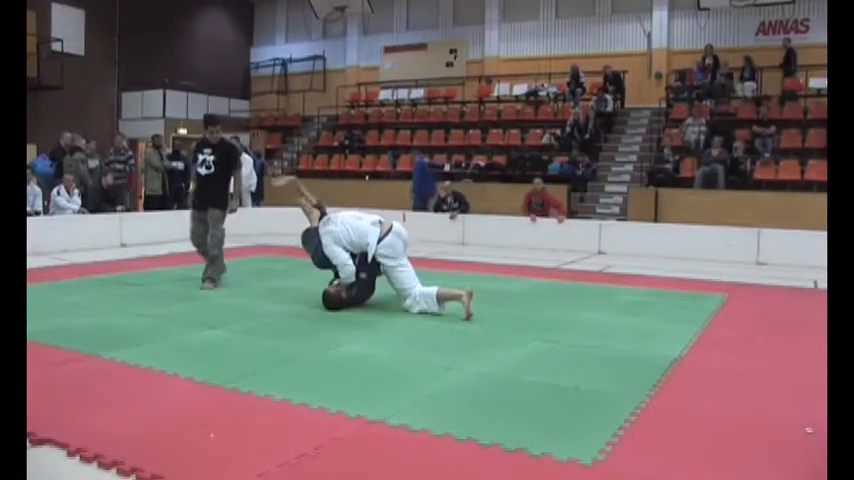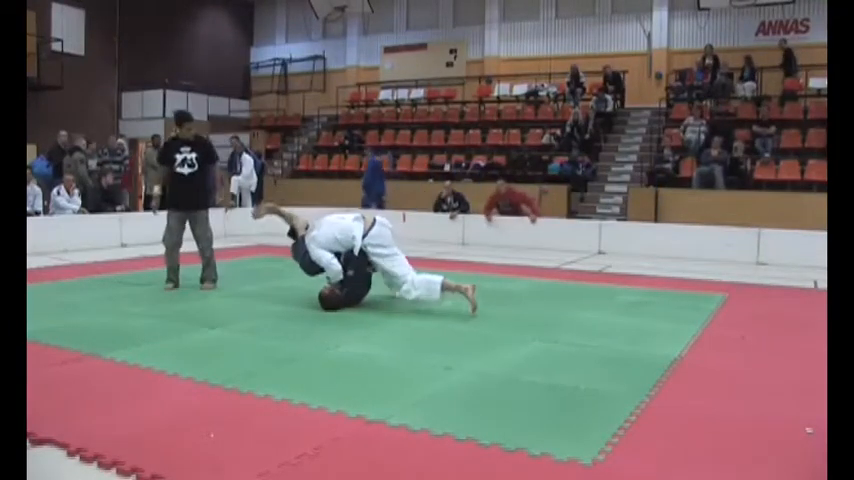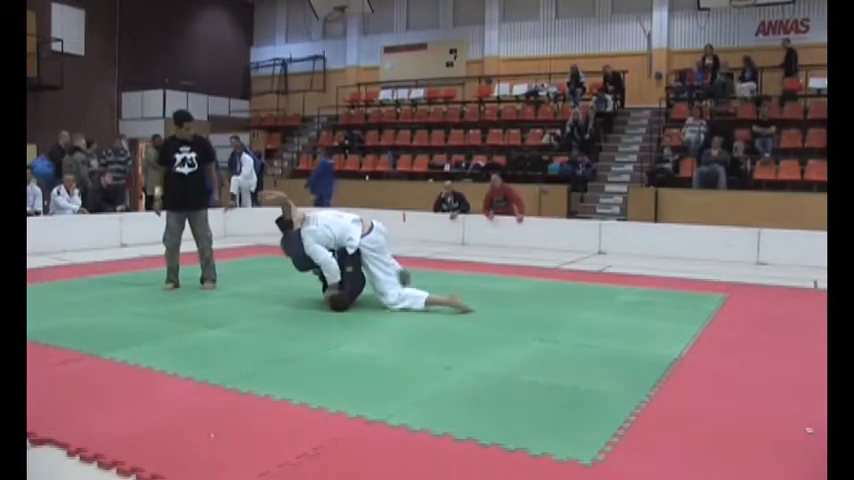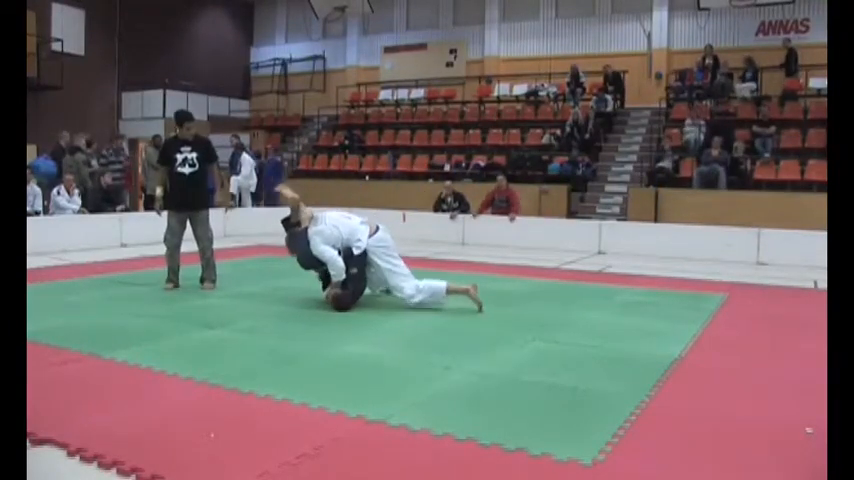
dt=0.7s
person 1, frame 1
left shoulder: (326, 240)
right shoulder: (330, 218)
left elbow: (347, 268)
left wrist: (340, 289)
left hip: (385, 247)
right hip: (394, 230)
left knee: (414, 298)
left ankle: (460, 295)
person 1, frame 2
left shoulder: (313, 247)
right shoulder: (318, 226)
left elbow: (335, 269)
left wrist: (332, 288)
left hip: (372, 241)
right hip: (376, 223)
left knee: (408, 282)
left ankle: (463, 289)
person 1, frame 3
left shoulder: (308, 240)
right shoulder: (307, 216)
left elbow: (330, 265)
right elbow: (290, 208)
left wrist: (332, 289)
right wrist: (282, 200)
left hip: (366, 243)
right hip: (373, 228)
left knee: (391, 297)
left ankle: (446, 301)
right ankle: (401, 274)
person 1, frame 4
left shoulder: (315, 240)
right shoulder: (316, 217)
left elbow: (336, 264)
left wrist: (333, 287)
right wrist: (293, 200)
left hip: (374, 246)
right hip: (377, 233)
left knee: (410, 291)
left ankle: (465, 290)
person 2, frame 1
left shoulder: (228, 148)
right shoulder: (200, 145)
left elbow: (236, 174)
left wrist: (234, 200)
right wrist: (191, 191)
left hip: (217, 202)
right hip: (199, 200)
left knee: (215, 241)
right knee: (197, 238)
left ankle: (211, 277)
right ankle: (218, 266)
person 2, frame 2
left shoulder: (204, 143)
right shoulder: (169, 145)
left elbow: (213, 168)
right elbow: (164, 170)
right wrist: (156, 194)
left hip: (199, 203)
right hip: (175, 203)
left knee: (205, 242)
right knee: (171, 242)
left ankle: (209, 278)
right ankle: (172, 279)
person 2, frame 3
left shoulder: (202, 143)
right shoulder: (168, 145)
left elbow: (210, 167)
right elbow: (162, 171)
right wrist: (158, 196)
left hip: (198, 202)
right hip: (174, 203)
left knee: (204, 242)
right knee: (171, 243)
left ankle: (209, 278)
right ankle: (172, 279)
person 2, frame 4
left shoulder: (203, 143)
right shoulder: (169, 145)
left elbow: (212, 168)
right elbow: (163, 171)
right wrist: (159, 196)
left hip: (199, 202)
right hip: (176, 203)
left knee: (205, 242)
right knee: (172, 243)
left ankle: (209, 278)
right ankle: (172, 279)
